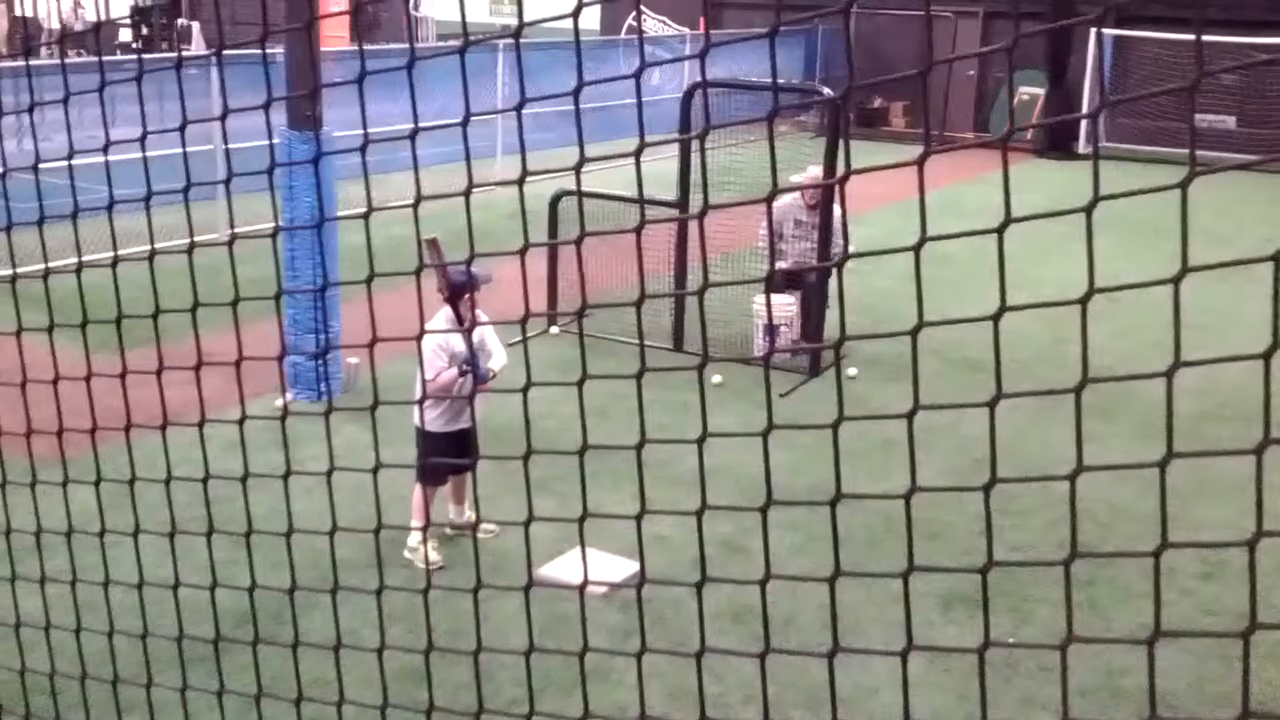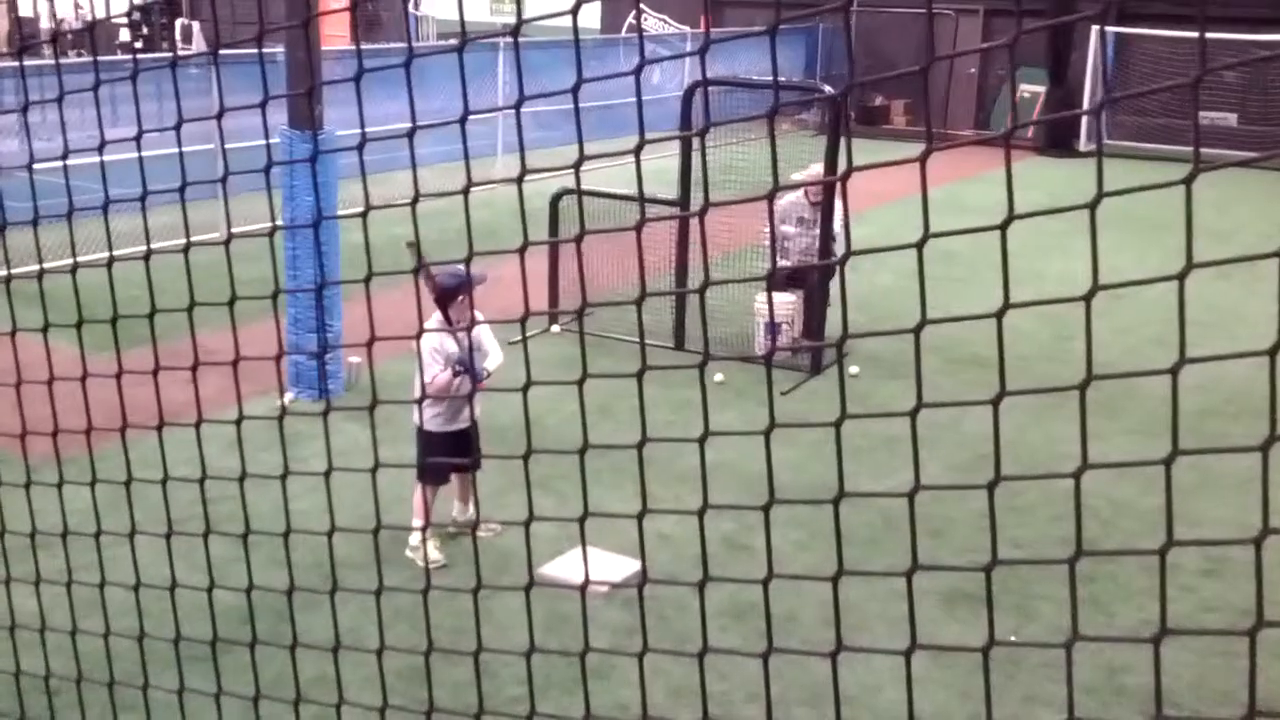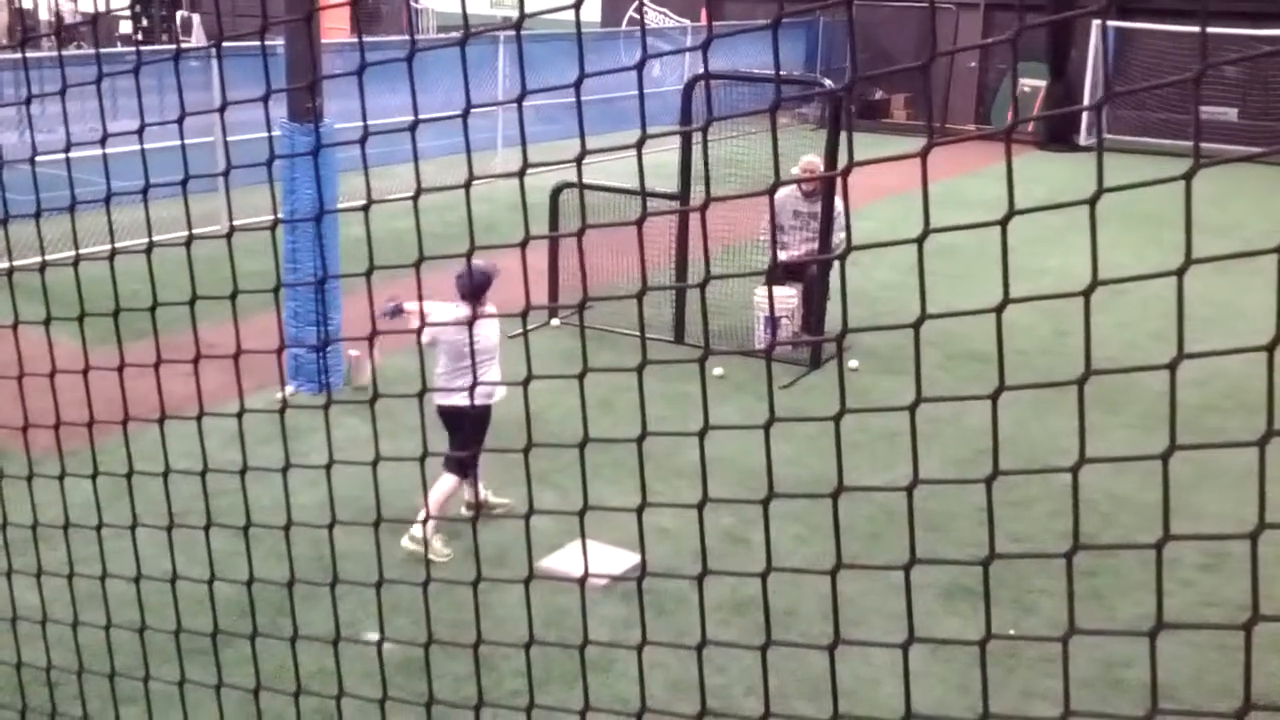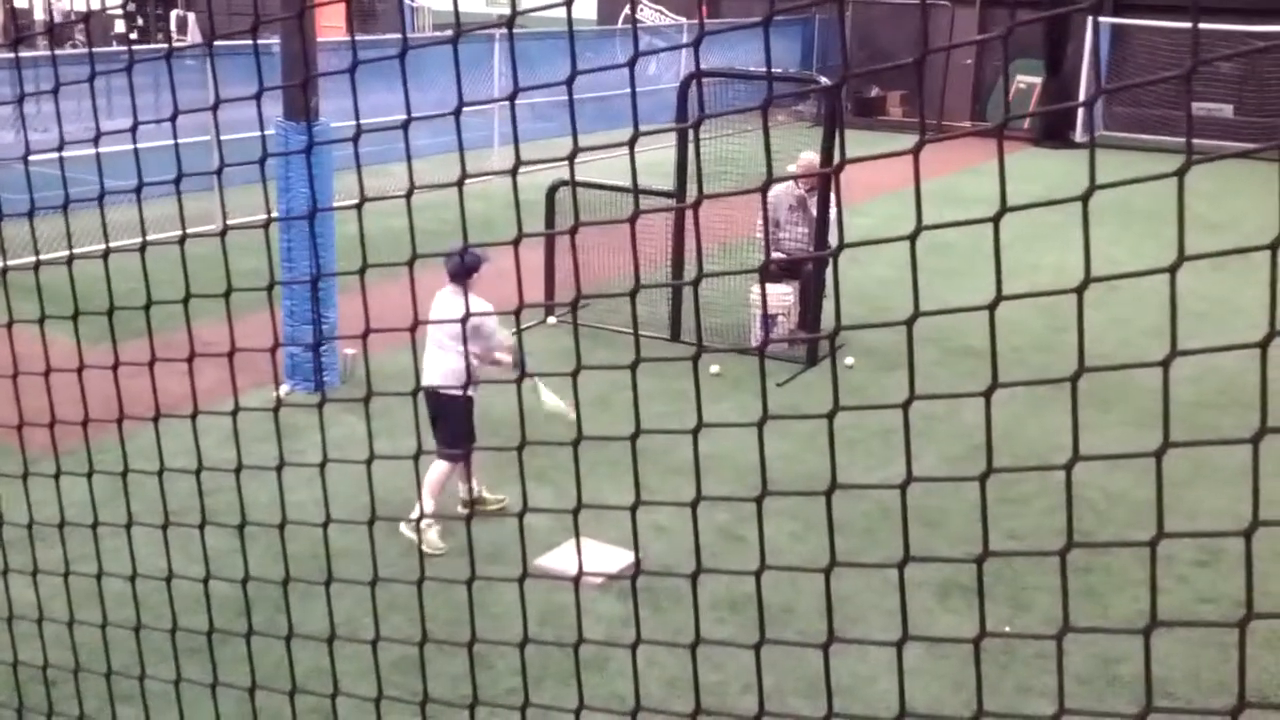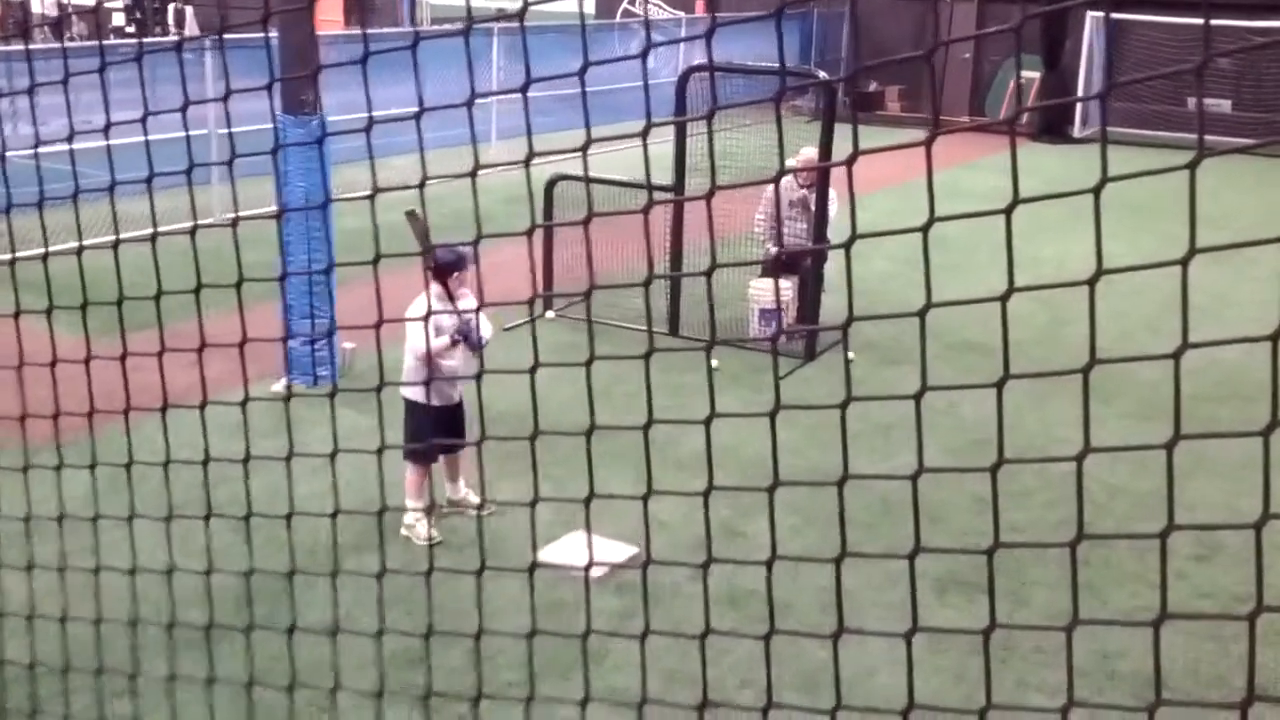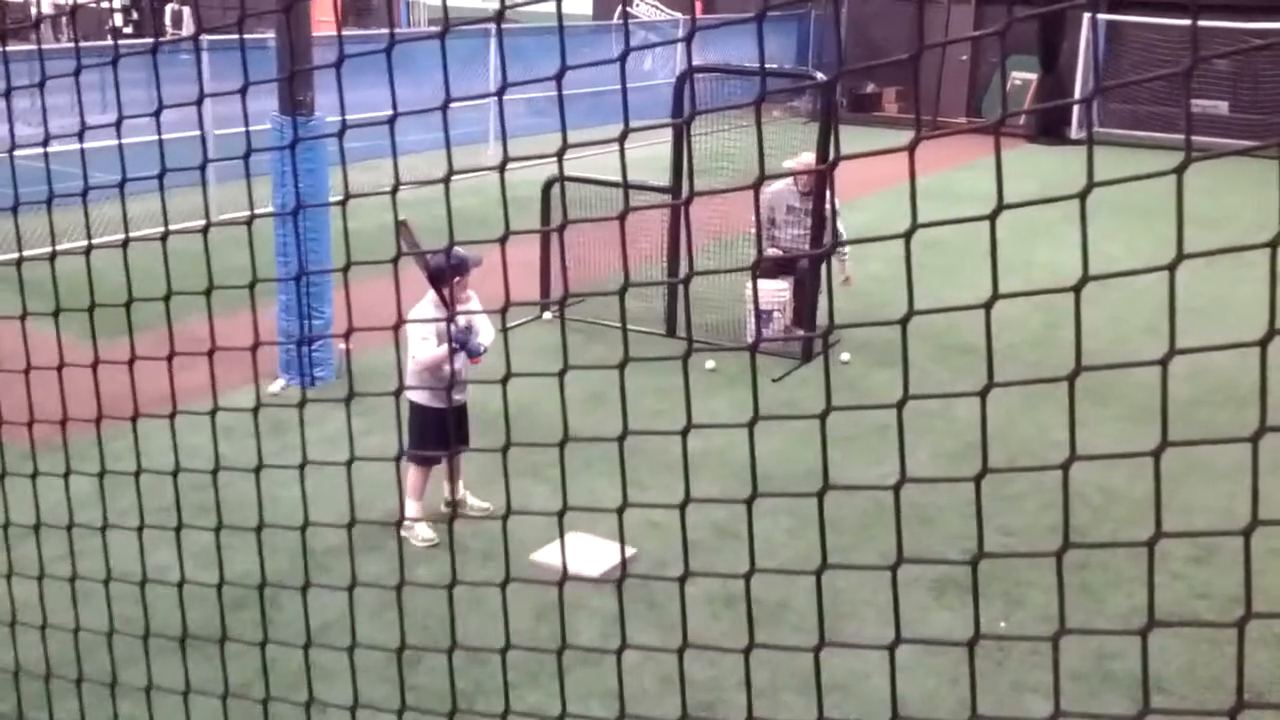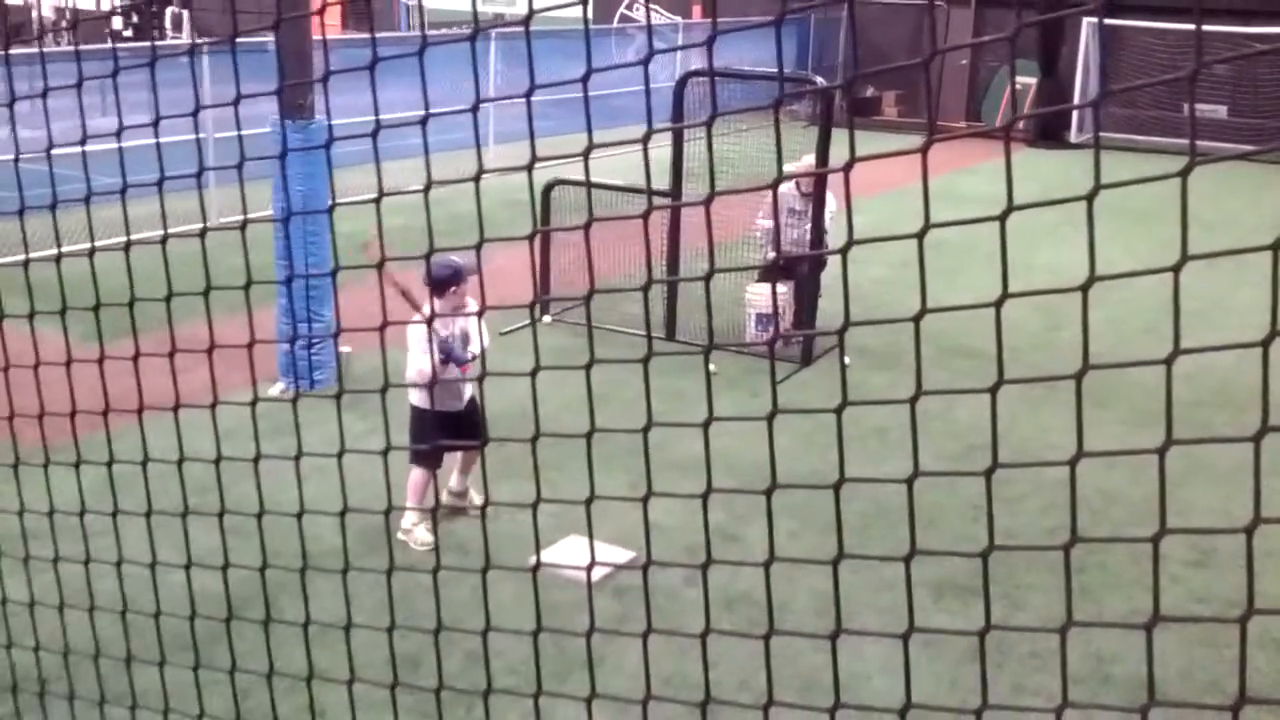
dt=0.7s
person 1, frame 1
left shoulder: (477, 319)
right shoulder: (435, 334)
left elbow: (498, 352)
right elbow: (432, 385)
left wrist: (489, 370)
right wrist: (462, 368)
left hip: (464, 413)
right hip: (436, 420)
left knee: (461, 469)
right knee: (430, 480)
left ankle: (460, 518)
right ankle: (417, 539)
person 1, frame 2
left shoulder: (475, 320)
right shoulder: (433, 337)
left elbow: (495, 354)
right elbow: (431, 387)
left wrist: (482, 371)
right wrist: (456, 370)
left hip: (465, 411)
right hip: (436, 419)
left knee: (468, 471)
right knee: (432, 478)
left ankle: (464, 516)
right ankle: (419, 537)
person 1, frame 3
left shoulder: (439, 320)
right shoulder: (489, 315)
left elbow: (423, 338)
right elbow: (454, 310)
left wrist: (402, 307)
right wrist: (406, 307)
left hip: (445, 399)
right hip: (477, 401)
left knee: (467, 449)
right knee: (458, 465)
left ankle: (476, 497)
right ankle: (422, 528)
person 1, frame 4
left shoulder: (442, 298)
right shoulder: (476, 309)
right elbow: (488, 356)
left wrist: (505, 349)
right wrist: (512, 361)
left hip: (439, 382)
right hip: (451, 387)
left knee: (462, 443)
right knee: (450, 451)
left ankle: (469, 493)
right ankle: (422, 517)
person 1, frame 5
left shoulder: (463, 296)
right shoulder: (421, 309)
left elbow: (483, 325)
right elbow: (422, 352)
left wrist: (478, 337)
right wrist: (454, 338)
left hip: (451, 389)
right hip: (423, 394)
left knee: (454, 446)
right knee: (420, 456)
left ankle: (456, 495)
right ankle: (413, 516)
person 1, frame 6
left shoulder: (468, 299)
right shoulder: (423, 315)
left elbow: (486, 329)
right elbow: (422, 361)
left wrist: (478, 345)
right wrist: (452, 345)
left hip: (456, 392)
right hip: (427, 398)
left knee: (454, 449)
right knee: (422, 459)
left ankle: (455, 497)
right ankle: (411, 518)
person 1, frame 7
left shoulder: (468, 306)
right shoulder: (422, 325)
left elbow: (480, 338)
right elbow: (418, 374)
left wrist: (467, 355)
right wrist: (442, 359)
left hip: (462, 393)
right hip: (430, 402)
left knee: (475, 441)
right knee: (426, 462)
left ankle: (458, 489)
right ankle: (411, 521)
person 2, frame 1
left shoulder: (833, 212)
right shoulder: (783, 204)
left elbow: (840, 248)
right elbow: (766, 235)
right wrist: (776, 261)
left hip: (814, 268)
right hip: (785, 266)
left knee: (813, 284)
right knee: (773, 283)
left ankle: (811, 341)
person 2, frame 2
left shoulder: (834, 207)
right shoulder: (787, 202)
left elbow: (832, 232)
right elbow: (770, 234)
right wrist: (778, 259)
left hip: (818, 266)
right hip: (788, 264)
left knee: (816, 283)
right knee: (775, 281)
left ankle: (812, 338)
person 2, frame 3
left shoulder: (832, 202)
right shoulder: (782, 196)
left elbow: (838, 238)
right elbow: (768, 229)
left wrist: (810, 249)
right wrist: (778, 251)
left hip: (816, 257)
right hip: (786, 256)
left knee: (815, 276)
right knee: (773, 273)
left ankle: (811, 331)
person 2, frame 4
left shoulder: (827, 198)
right shoulder: (778, 192)
right elbow: (765, 225)
left wrist: (805, 207)
right wrist: (771, 250)
left hip: (811, 255)
right hip: (781, 253)
left knee: (811, 272)
right knee: (769, 271)
left ankle: (806, 327)
person 2, frame 5
left shoulder: (827, 194)
right shoulder: (778, 187)
right elbow: (763, 219)
left wrist: (807, 207)
right wrist: (770, 245)
left hip: (810, 250)
right hip: (780, 248)
left knee: (810, 268)
right knee: (769, 265)
person 2, frame 6
right shoulder: (775, 191)
left elbow: (836, 235)
right elbow: (760, 222)
left wrist: (844, 266)
right wrist: (766, 247)
left hip: (807, 256)
right hip: (777, 252)
left knee: (805, 271)
right knee: (765, 270)
person 2, frame 7
left shoulder: (826, 199)
right shoulder: (780, 193)
left elbow: (820, 227)
right elbow: (763, 222)
right wrist: (769, 249)
left hip: (809, 256)
right hip: (779, 254)
left knee: (807, 274)
right knee: (764, 280)
